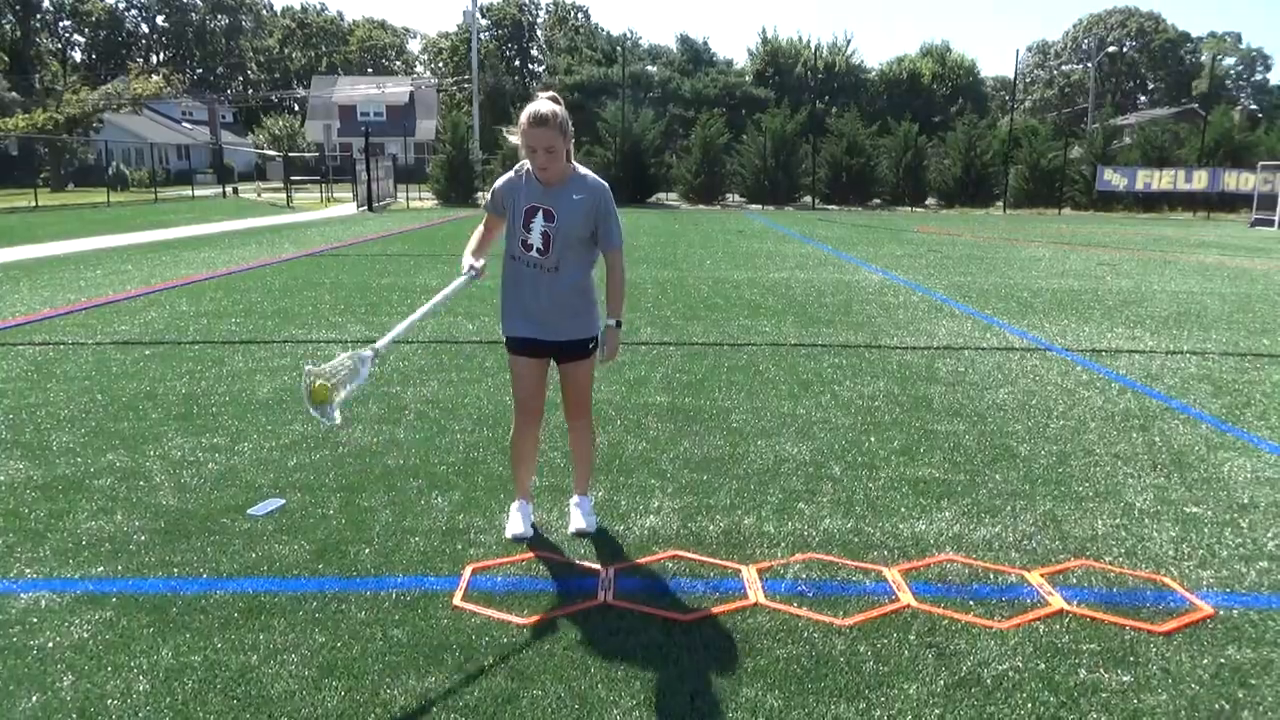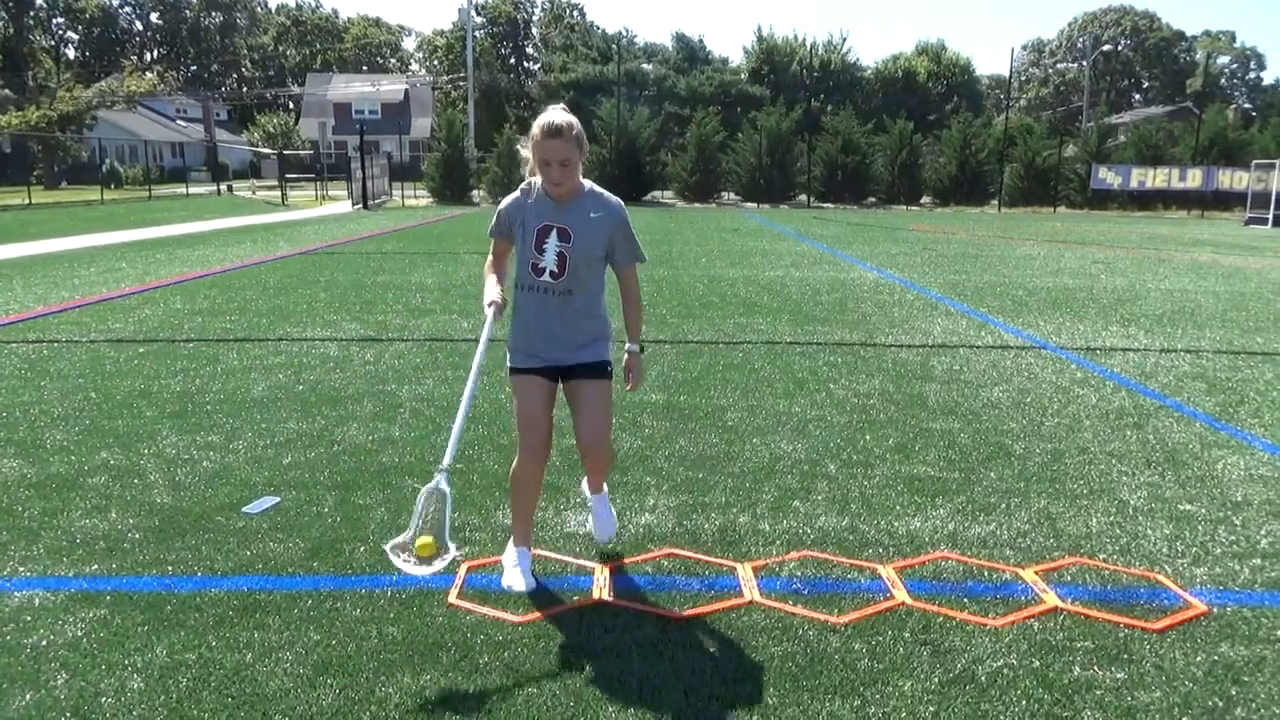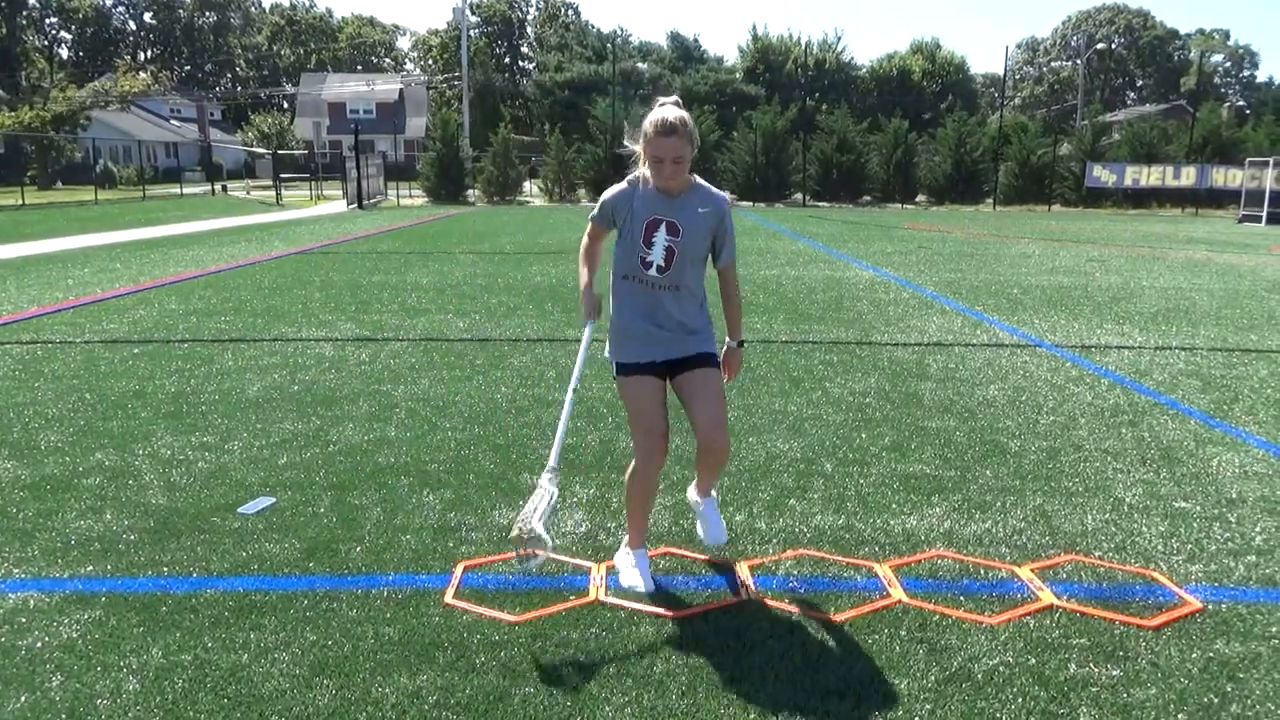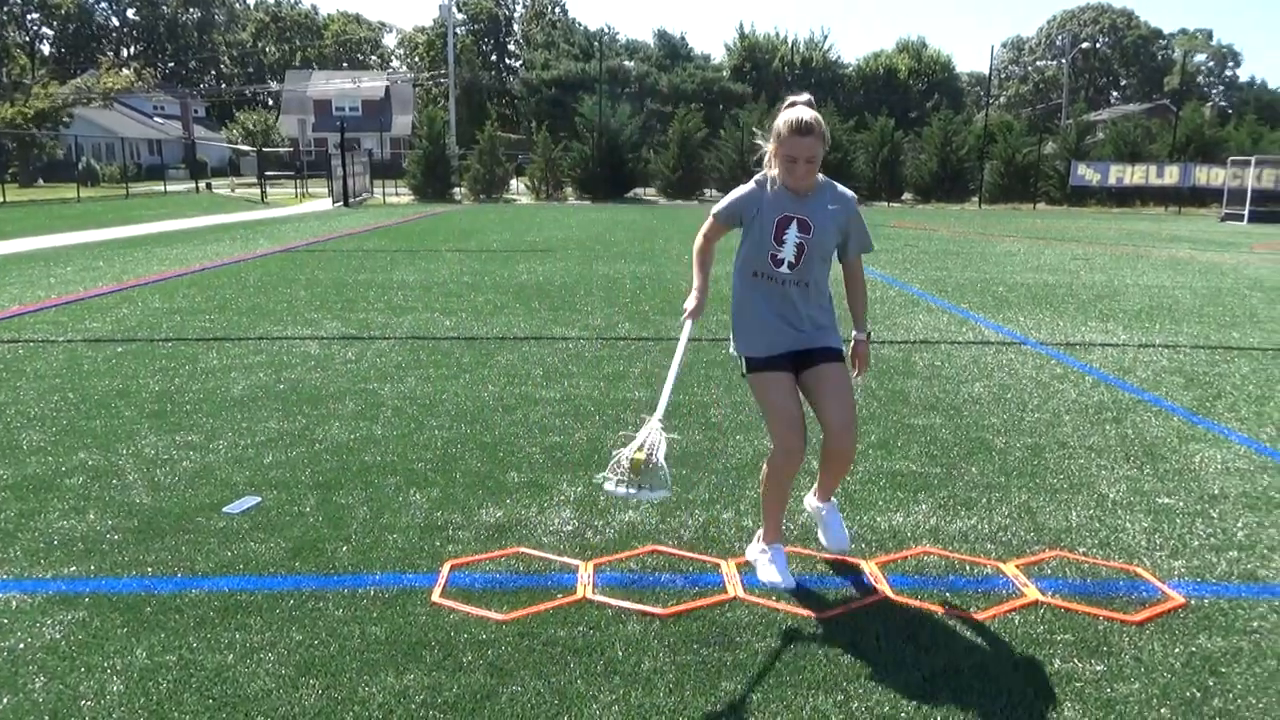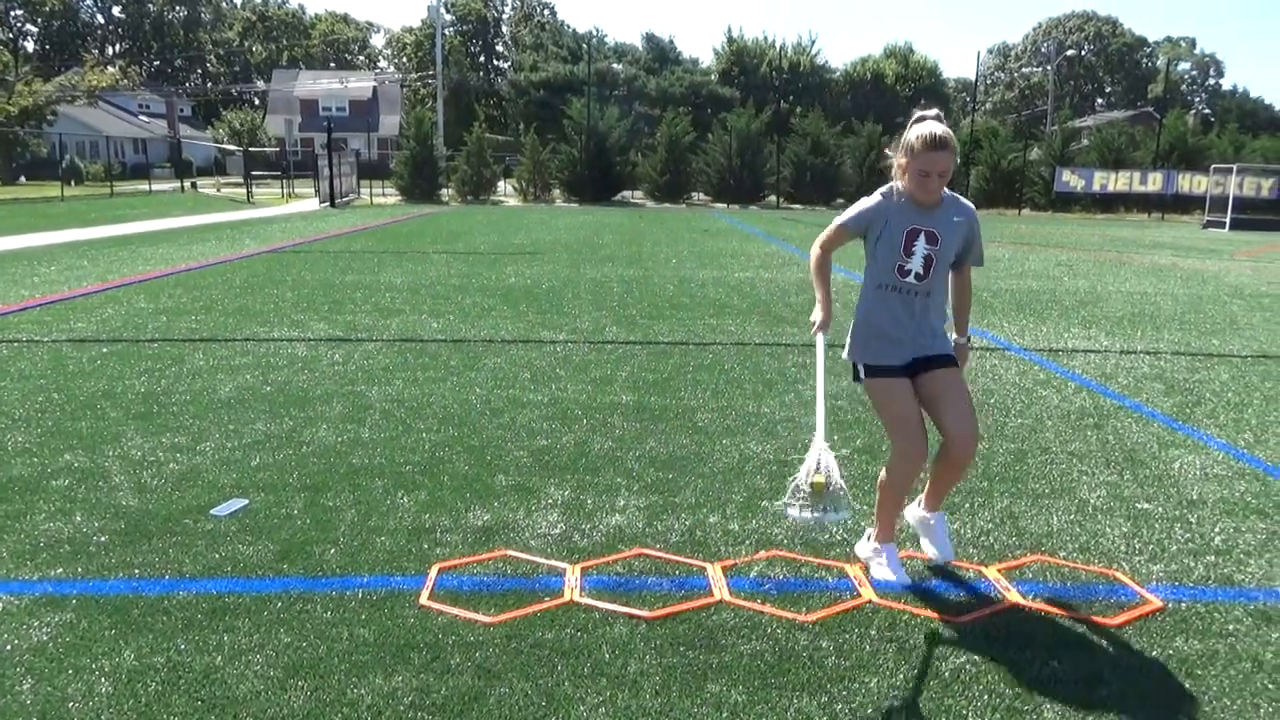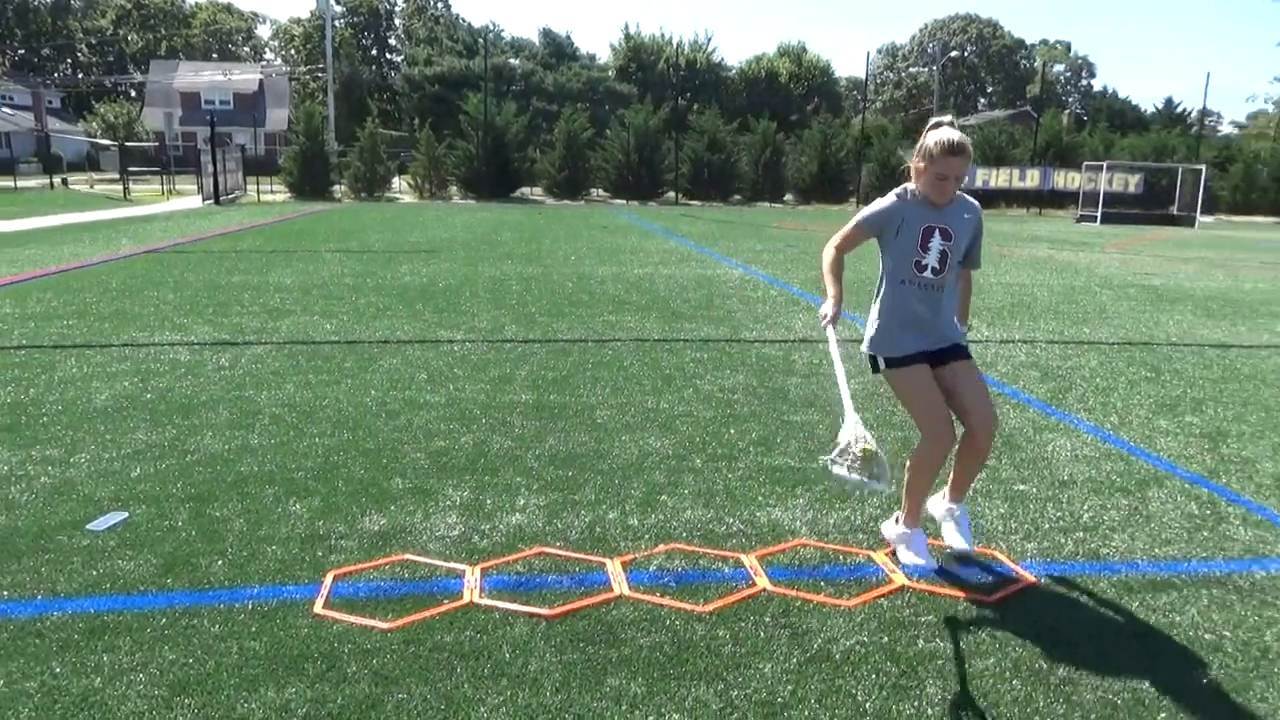
dt=0.7s
person 1, frame 1
left shoulder: (593, 192)
right shoulder: (509, 187)
left elbow: (613, 261)
right elbow: (488, 229)
left wrist: (613, 323)
right wrist: (472, 258)
left hip: (577, 324)
right hip: (524, 322)
left knee: (578, 415)
right knee: (526, 417)
left ankle: (580, 499)
right ankle: (522, 502)
person 1, frame 2
left shoulder: (608, 211)
right shoulder: (515, 207)
left elbow: (628, 283)
right elbow: (497, 260)
left wrist: (635, 348)
right wrist: (493, 290)
left hip: (588, 347)
right hip: (530, 347)
left knee: (596, 448)
right knee: (532, 450)
left ankle: (595, 490)
right ankle: (520, 549)
person 1, frame 3
left shoulder: (714, 205)
right shoulder: (620, 198)
left elbow: (727, 276)
right elbow: (591, 243)
left wrist: (735, 340)
right wrist: (588, 289)
left hip: (693, 340)
right hip: (635, 344)
left knee: (715, 443)
right knee: (651, 452)
left ankle: (705, 494)
right ankle: (633, 547)
person 1, frame 4
left shoulder: (842, 203)
right shoulder: (749, 197)
left elbow: (853, 270)
right elbow: (706, 238)
left wrist: (861, 333)
right wrist: (698, 292)
left hip: (817, 335)
right hip: (761, 338)
left knee: (843, 437)
right knee: (789, 445)
left ankle: (823, 499)
right ankle: (767, 544)
person 1, frame 5
left shoulder: (963, 215)
right shoulder: (874, 209)
right elbow: (821, 249)
left wrist: (961, 337)
right wrist: (823, 304)
left hip: (930, 344)
right hip: (878, 347)
left knee: (964, 439)
right knee: (909, 452)
left ankle: (929, 511)
right ankle: (879, 541)
person 1, frame 6
left shoulder: (970, 213)
right shoulder: (892, 209)
right elbow: (834, 248)
left wrist: (961, 329)
right wrist: (833, 299)
left hip: (944, 336)
right hip: (896, 338)
left knee: (984, 425)
right knee: (940, 435)
left ankle: (951, 502)
right ankle: (906, 525)
